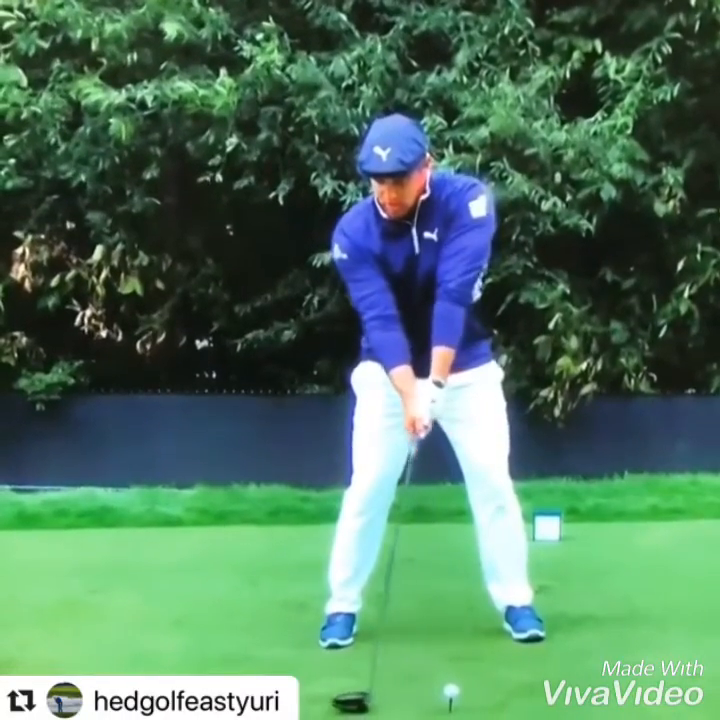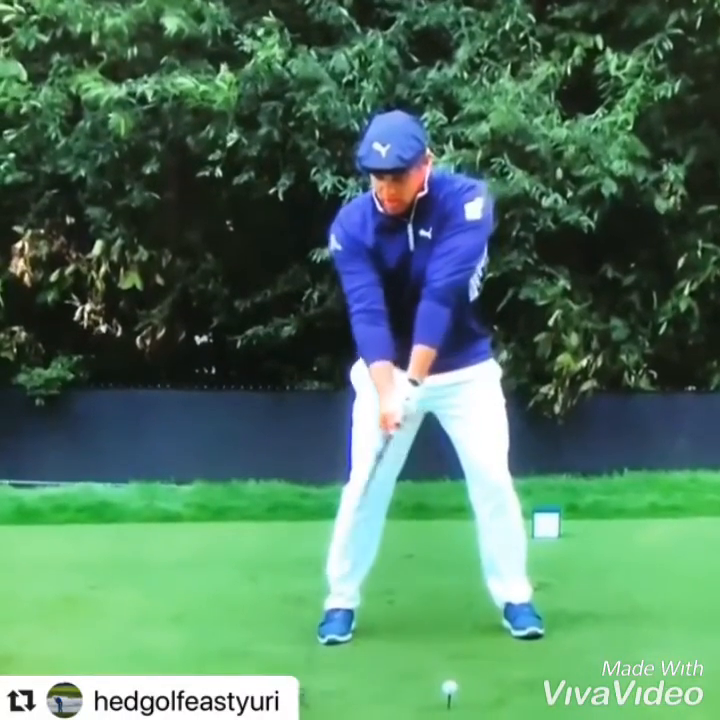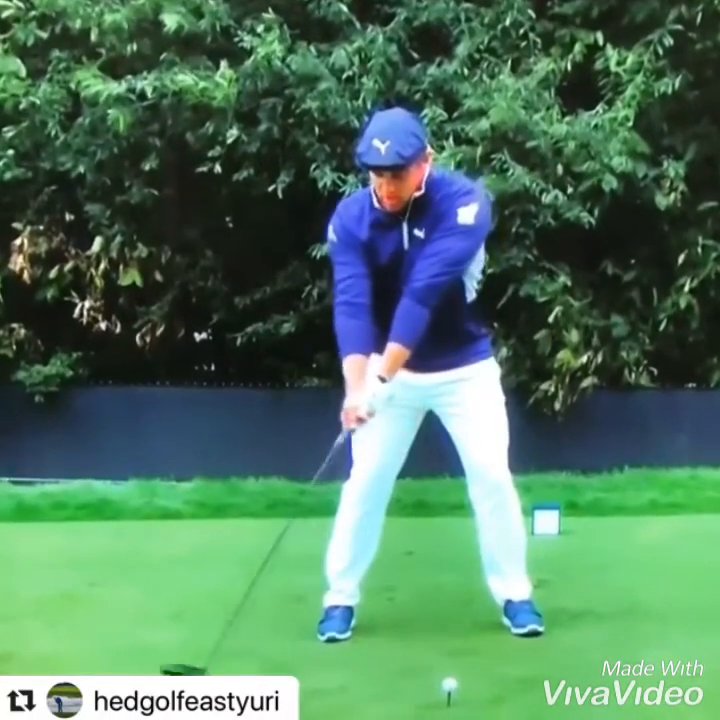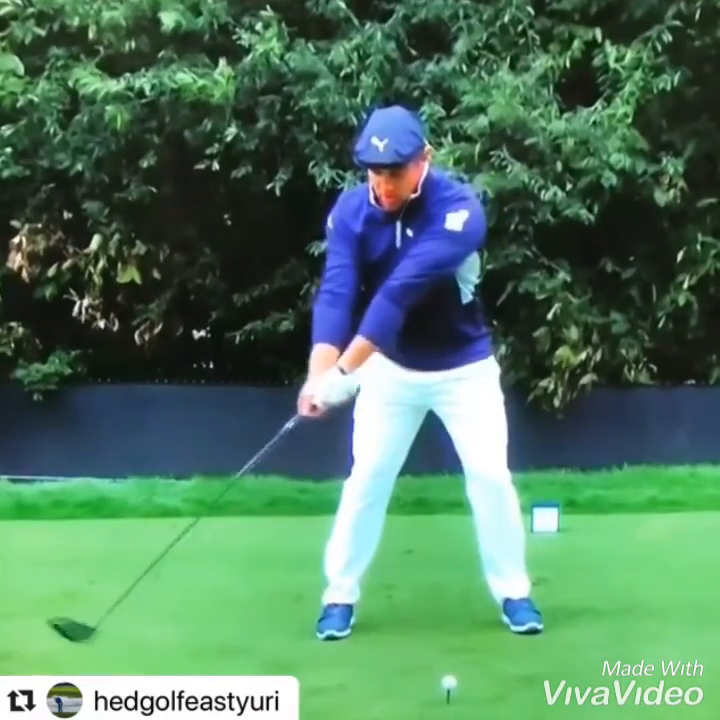
dt=0.4s
person 1, frame 1
left shoulder: (466, 200)
right shoulder: (353, 232)
left elbow: (455, 295)
right elbow: (379, 319)
left wrist: (438, 382)
right wrist: (410, 395)
left hip: (467, 368)
right hip: (387, 374)
left knee: (492, 480)
right knee: (369, 486)
left ankle: (514, 599)
right ankle: (343, 604)
person 1, frame 2
left shoulder: (465, 200)
right shoulder: (351, 224)
left elbow: (442, 294)
right elbow: (366, 312)
left wrist: (416, 382)
right wrist: (385, 390)
left hip: (465, 368)
right hip: (385, 368)
left knee: (492, 478)
right knee: (365, 482)
left ankle: (514, 597)
right ankle: (342, 600)
person 1, frame 3
left shoulder: (464, 202)
right shoulder: (350, 217)
left elbow: (424, 293)
right elbow: (352, 304)
left wrist: (383, 381)
right wrist: (357, 384)
left hip: (465, 367)
right hip: (384, 366)
left knee: (491, 476)
right knee: (366, 480)
left ankle: (514, 593)
right ankle: (341, 596)
person 1, frame 4
left shoulder: (459, 209)
right shoulder: (350, 210)
left elbow: (400, 292)
right elbow: (336, 292)
left wrist: (344, 371)
right wrist: (319, 371)
left hip: (464, 367)
right hip: (389, 367)
left knee: (490, 476)
right knee: (367, 478)
left ankle: (513, 591)
right ankle: (340, 594)
